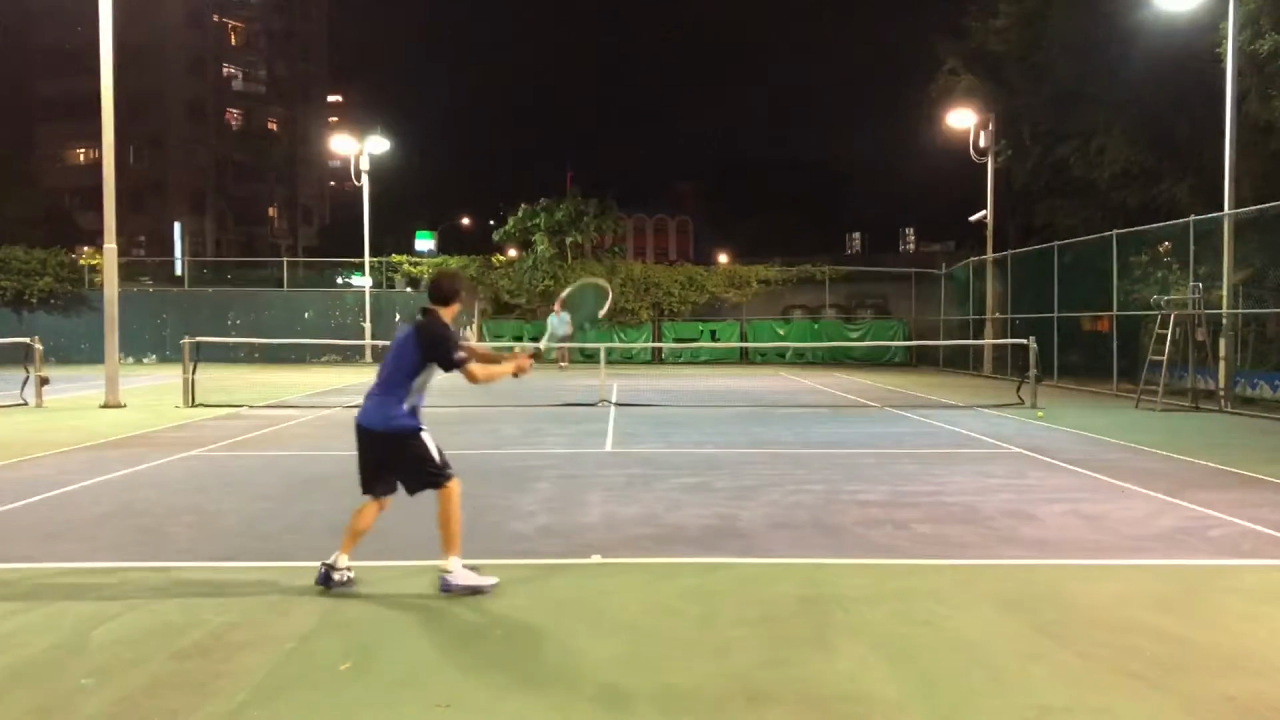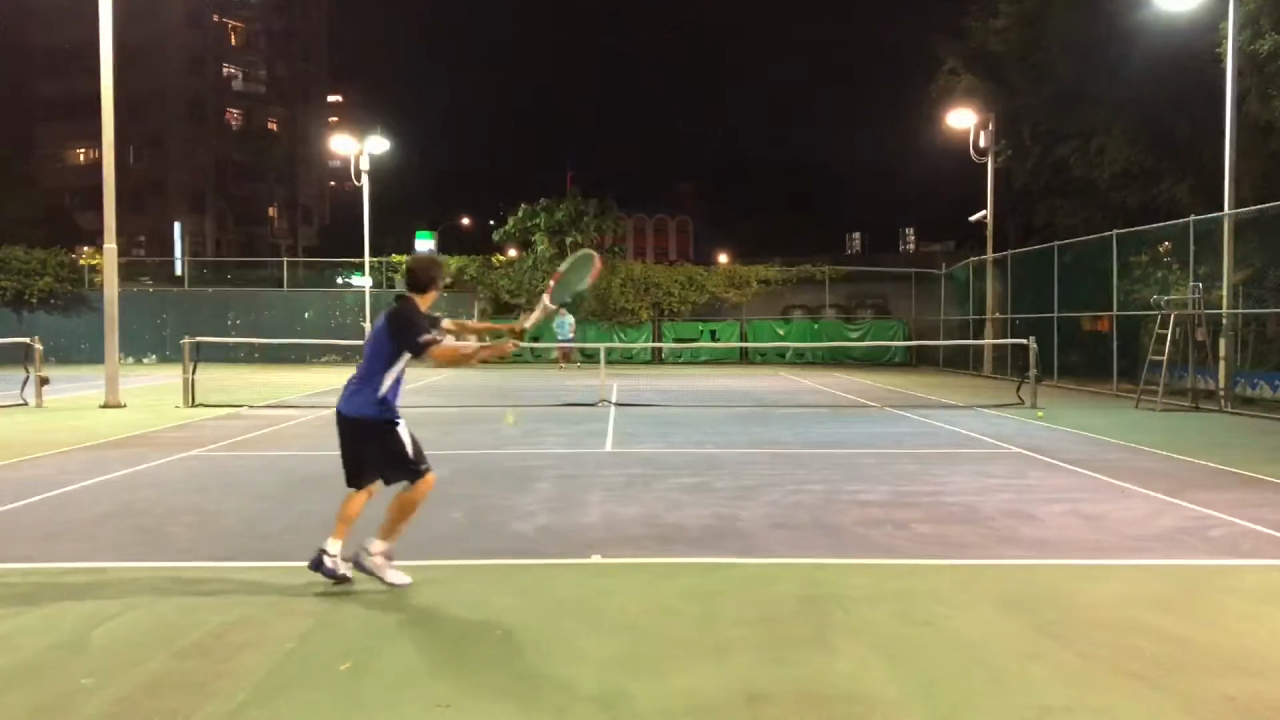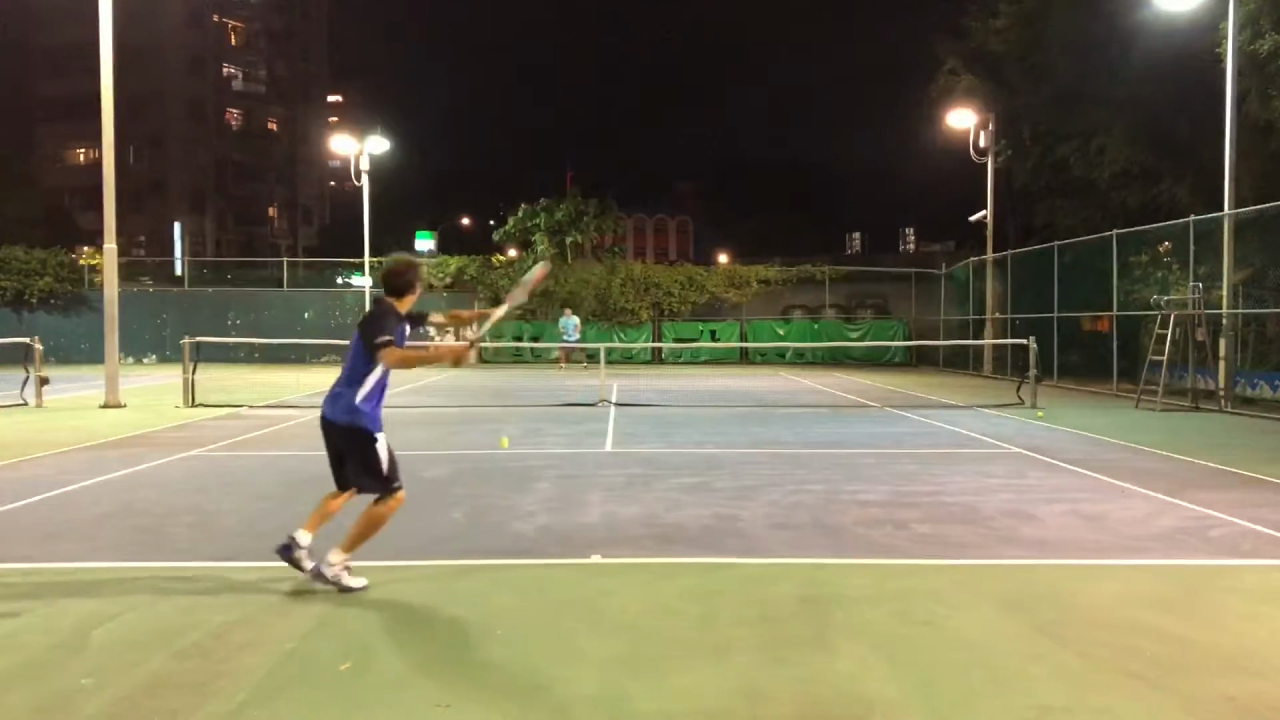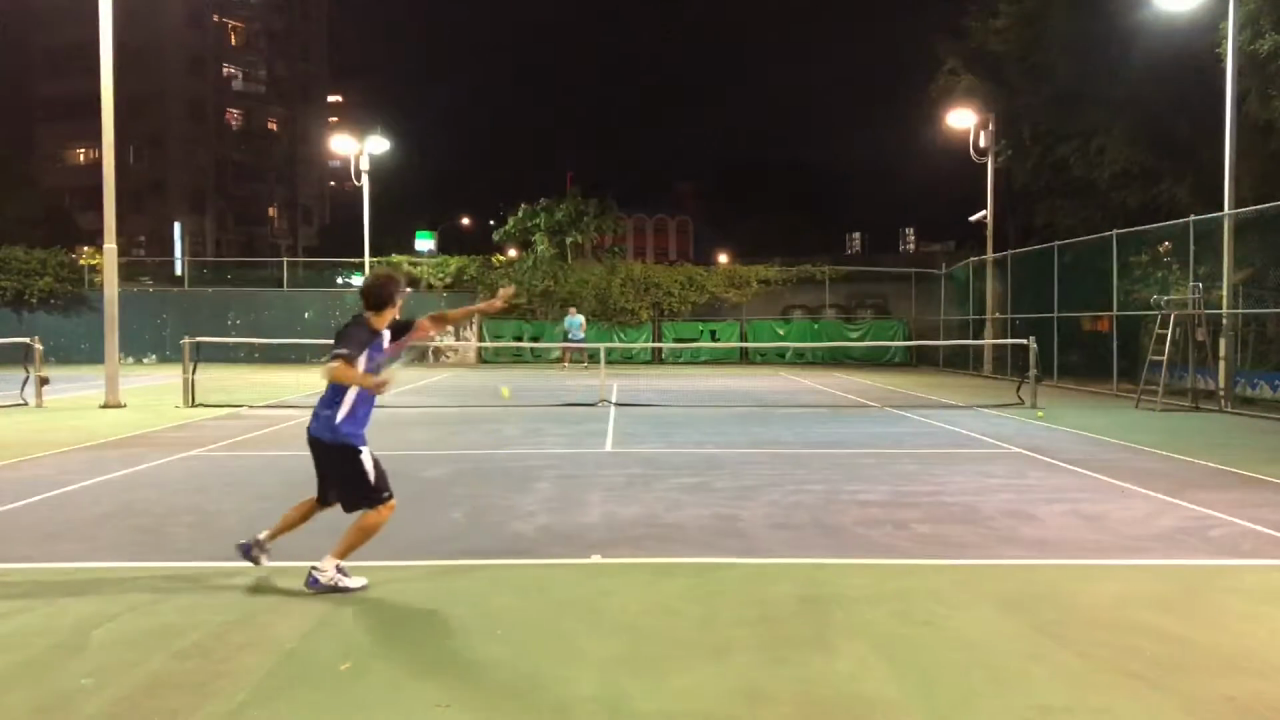
dt=0.1s
person 1, frame 1
left shoulder: (421, 327)
right shoulder: (435, 332)
left elbow: (470, 352)
right elbow: (476, 374)
left wrist: (508, 356)
right wrist: (512, 366)
left hip: (369, 422)
right hip: (396, 425)
left knee: (378, 498)
right knee: (448, 488)
left ankle: (336, 567)
right ankle: (453, 570)
person 1, frame 2
left shoulder: (403, 312)
right shoulder: (408, 317)
left elbow: (454, 325)
right elbow: (439, 356)
left wrist: (502, 329)
right wrist: (484, 350)
left hip: (351, 409)
right hip: (374, 412)
left knee: (363, 485)
right knee: (421, 480)
left ankle: (330, 554)
right ankle: (374, 552)
person 1, frame 3
left shoulder: (397, 318)
right shoulder: (379, 319)
left elbow: (444, 319)
right elbow: (391, 357)
left wrist: (488, 312)
right wrist: (439, 355)
left hip: (338, 416)
right hip: (356, 420)
left knee: (348, 488)
right knee: (392, 496)
left ankle: (299, 541)
right ankle: (333, 563)
person 1, frame 4
left shoulder: (384, 330)
right shoulder: (356, 333)
left elbow: (433, 320)
right elbow: (333, 370)
left wrist: (483, 307)
right wrist: (366, 381)
left hip: (328, 432)
right hip: (340, 436)
left knee: (326, 500)
right knee: (383, 505)
left ankle: (260, 542)
right ankle: (326, 570)
